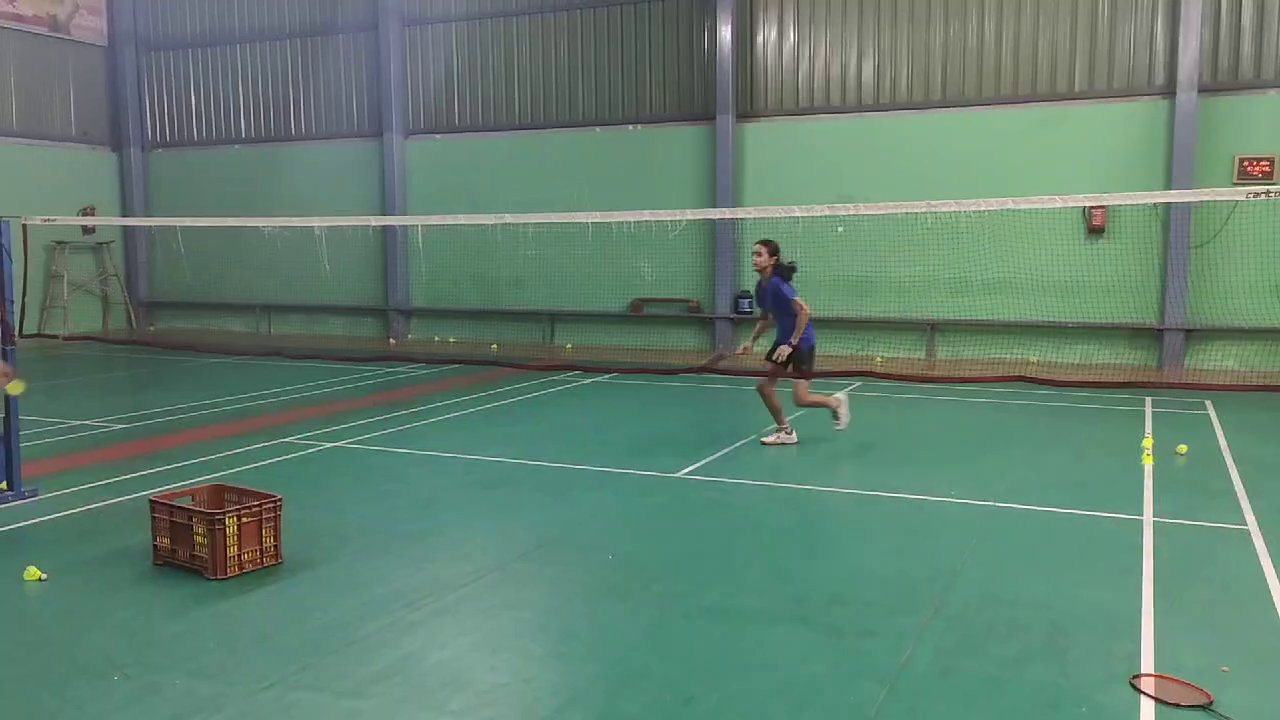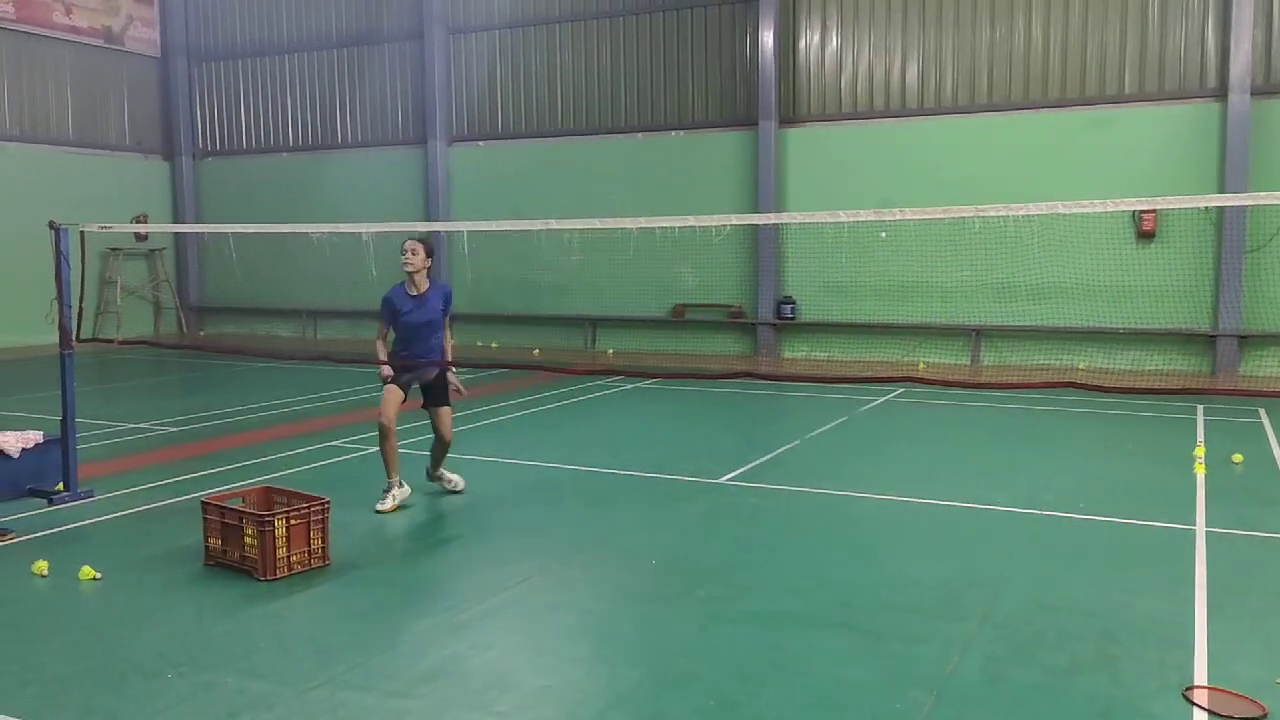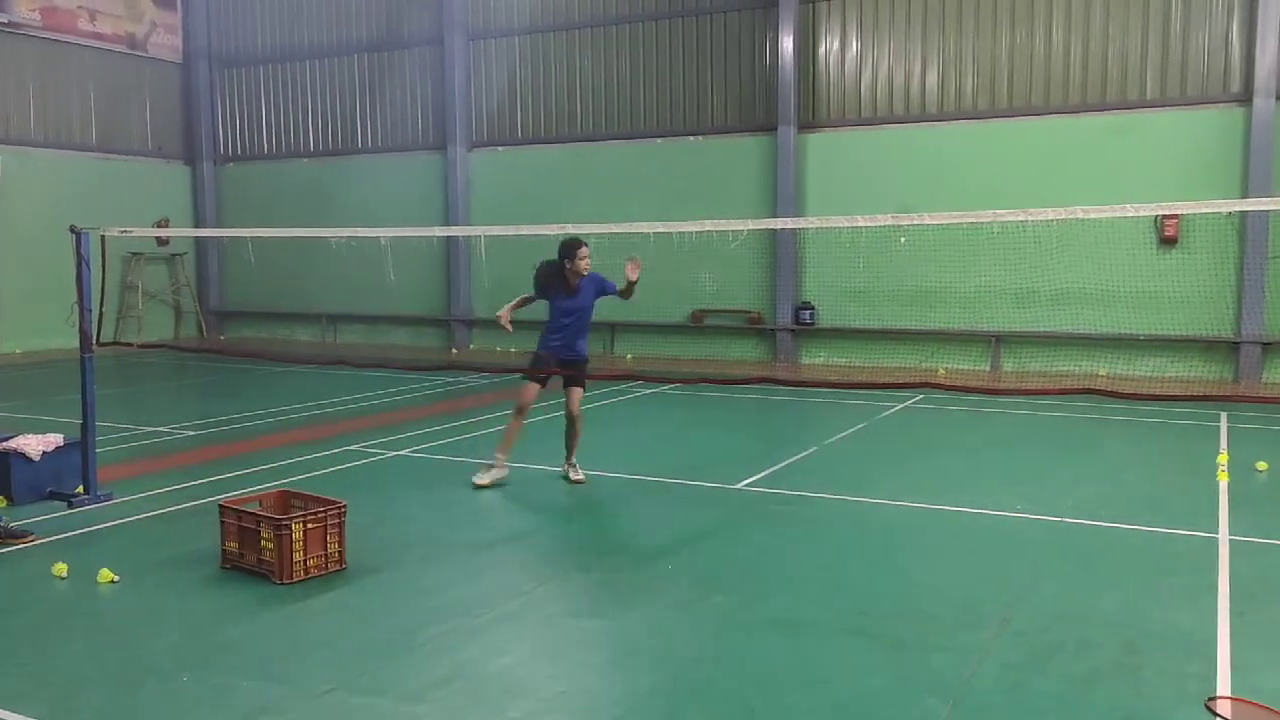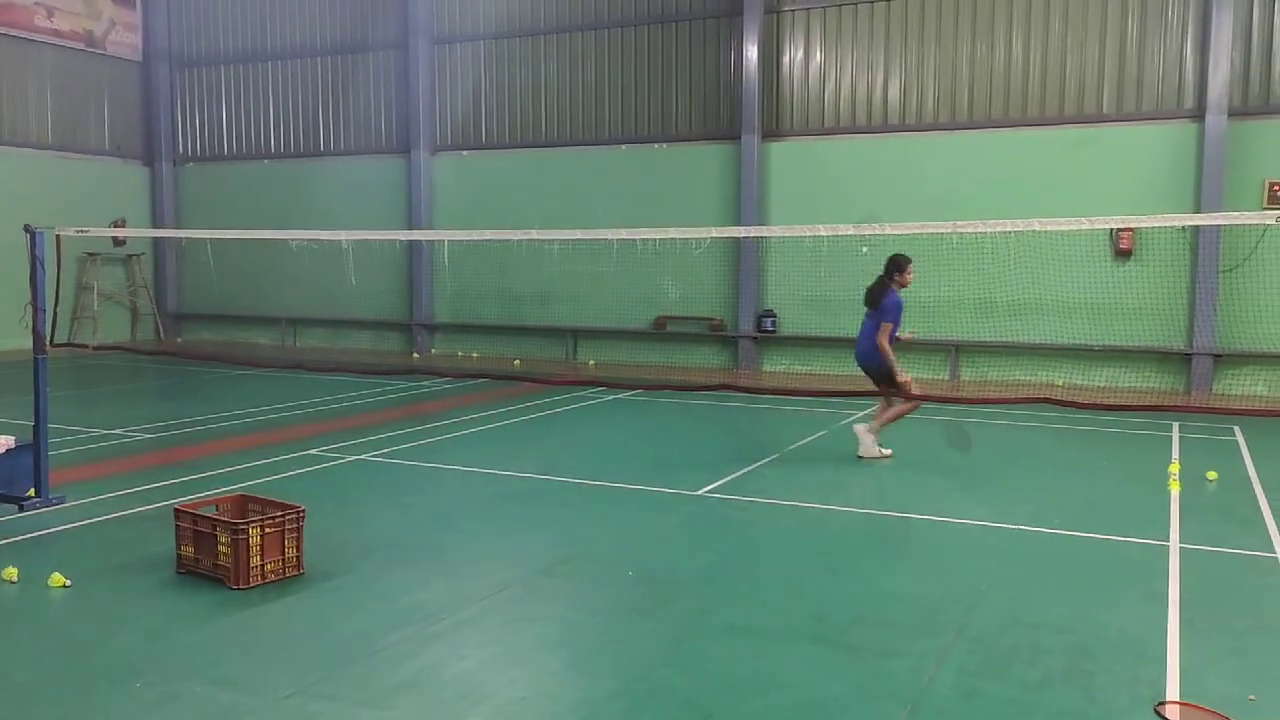
dt=1s
person 1, frame 1
left shoulder: (778, 284)
right shoulder: (761, 286)
left elbow: (804, 312)
left wrist: (791, 344)
right wrist: (751, 341)
left hip: (802, 342)
right hip: (783, 340)
left knee: (801, 399)
right knee: (763, 387)
left ankle: (836, 402)
right ankle: (785, 430)
person 1, frame 2
left shoulder: (442, 291)
right shoulder: (392, 297)
right elbow: (380, 338)
left wrist: (450, 368)
right wrist: (384, 364)
left hip: (433, 369)
right hip: (401, 366)
left knee: (444, 436)
right knee: (386, 422)
left ankle: (436, 470)
right ankle: (395, 486)
person 1, frame 3
left shoulder: (594, 282)
right shoulder: (551, 284)
left elbow: (625, 295)
right elbow: (528, 298)
left wrist: (631, 281)
right wrist: (507, 309)
left hip: (575, 356)
right hip: (547, 351)
left knee: (573, 413)
right knee: (522, 407)
left ankle: (570, 463)
right ankle: (498, 464)
person 1, frame 4
left shoulder: (882, 294)
right shoulder: (893, 301)
right elbow: (881, 341)
left wrist: (896, 336)
right wrist: (898, 371)
left hip: (863, 354)
right hip: (875, 357)
left knee: (890, 399)
right knee: (914, 400)
left ankle: (869, 445)
right ankle: (868, 430)
